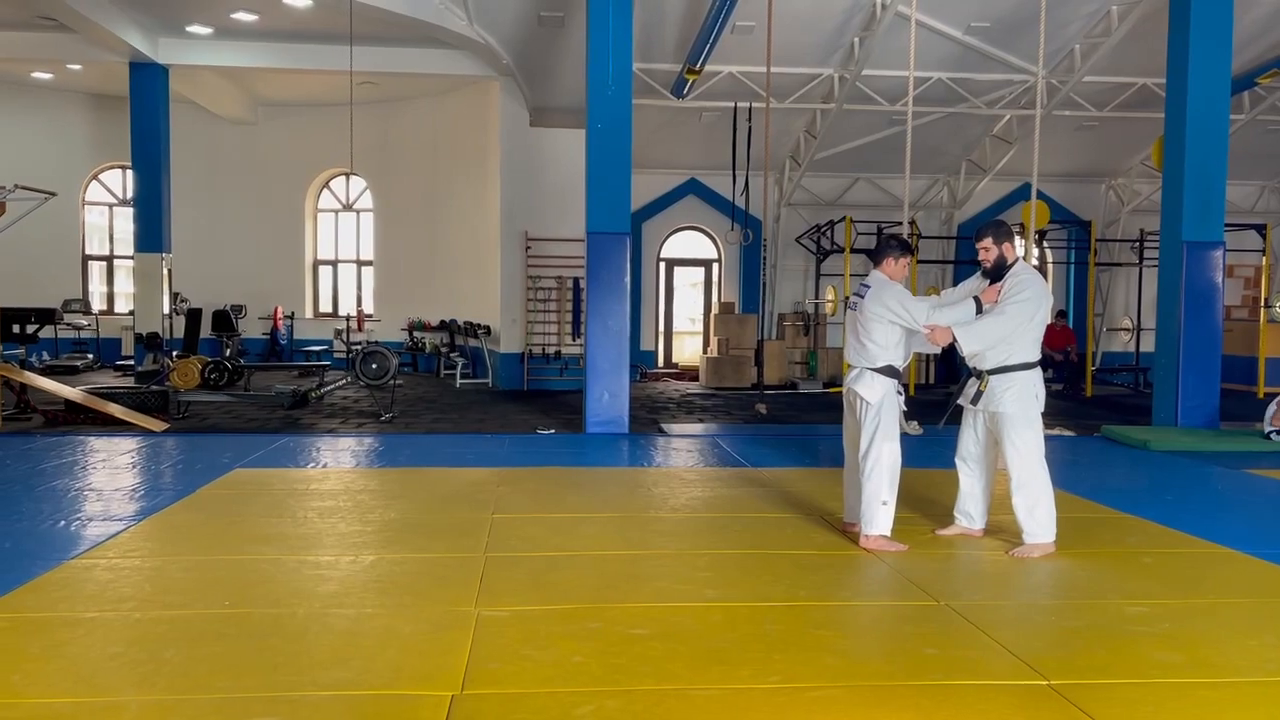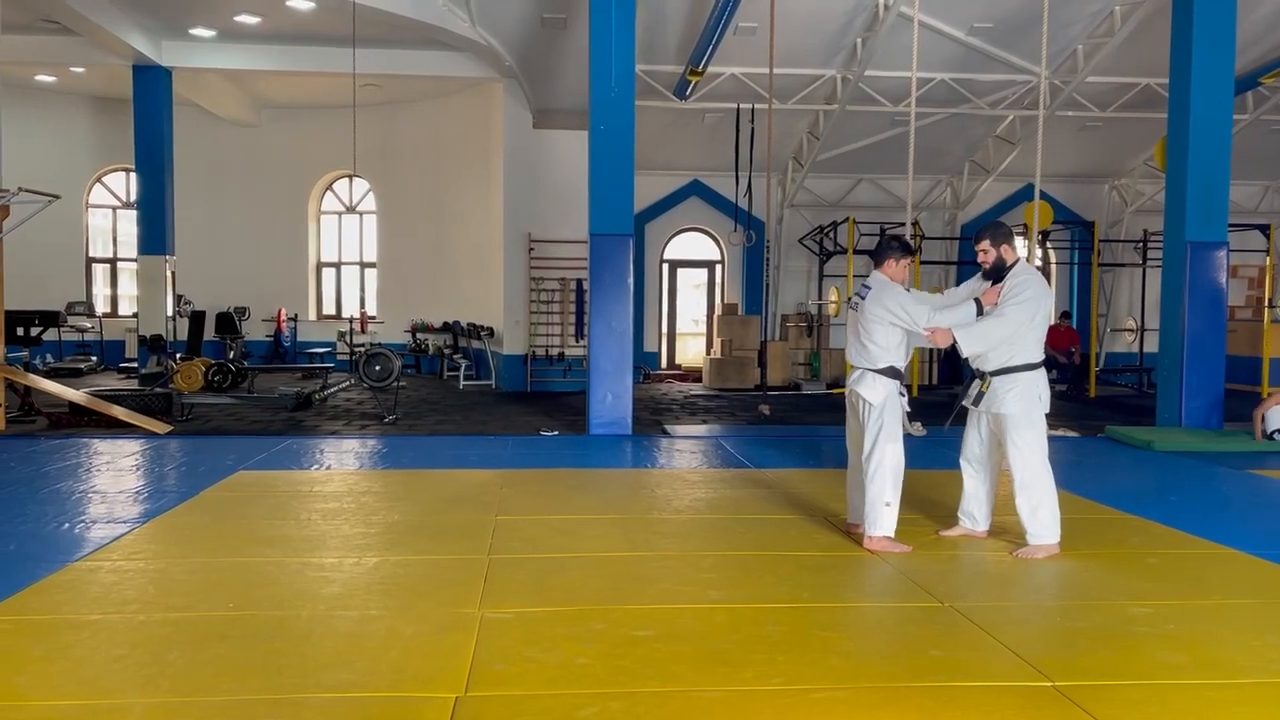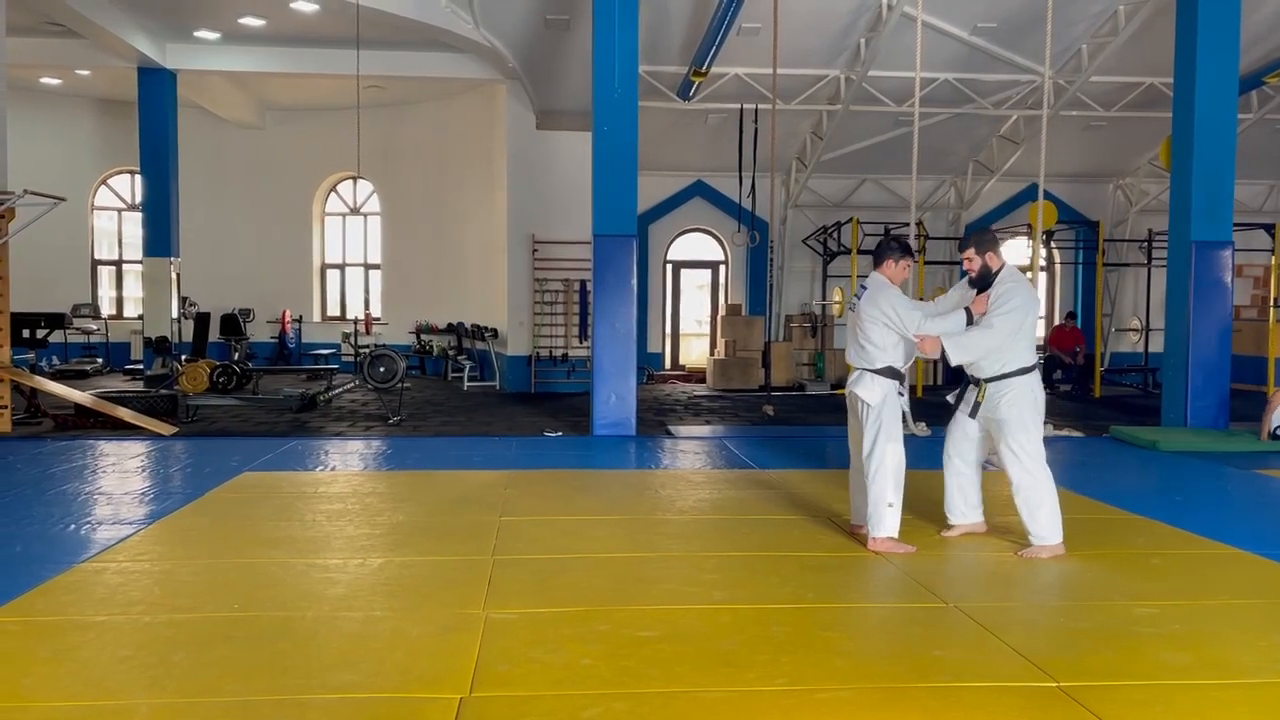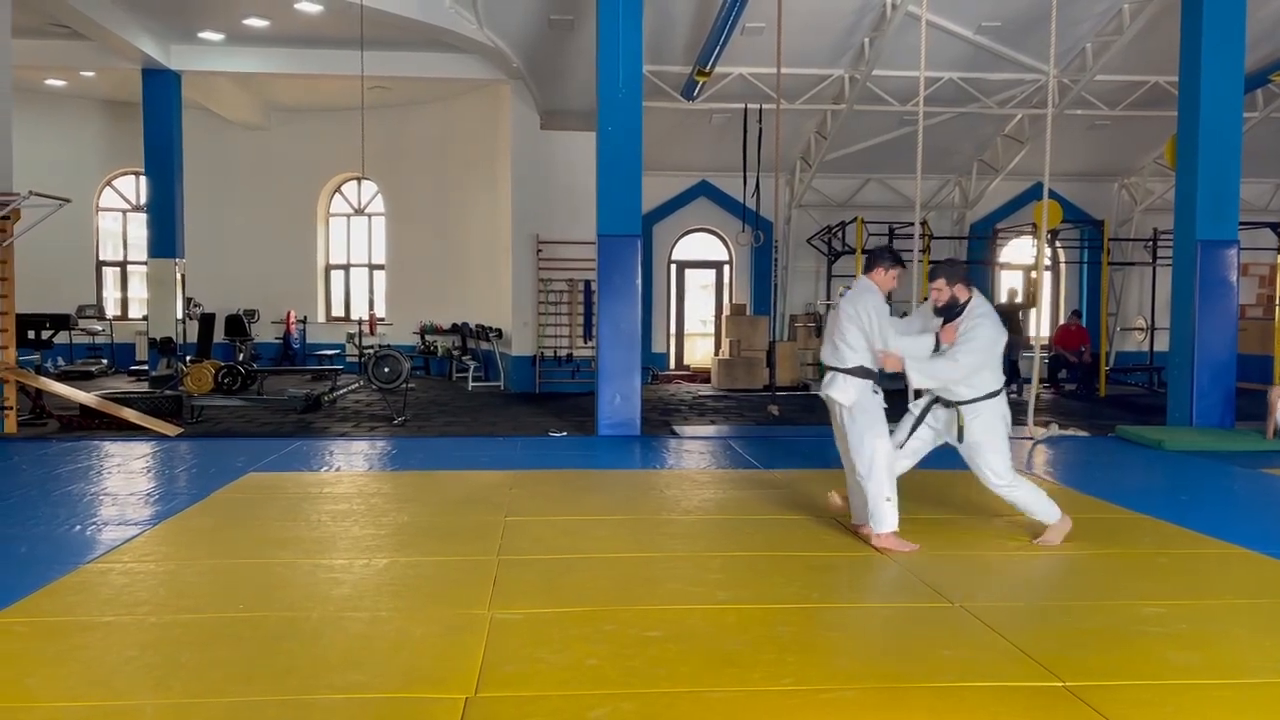
dt=0.4s
person 1, frame 1
left shoulder: (1029, 284)
right shoulder: (984, 279)
left elbow: (999, 326)
right elbow: (948, 301)
left wrist: (953, 334)
left hip: (1014, 387)
right hip: (982, 384)
left knee: (1024, 463)
right knee: (971, 457)
left ankle: (1042, 538)
right ankle: (970, 521)
person 1, frame 2
left shoulder: (1029, 284)
right shoulder: (986, 280)
left elbow: (1000, 327)
right elbow: (949, 301)
left wrist: (954, 336)
left hip: (1018, 387)
right hip: (987, 385)
left knee: (1027, 464)
right knee: (976, 458)
left ankle: (1046, 539)
right ankle: (974, 522)
person 1, frame 3
left shoulder: (1015, 290)
right shoulder: (971, 285)
left elbow: (989, 335)
right elbow: (939, 310)
left wrist: (942, 344)
left hip: (1012, 391)
right hip: (979, 389)
left knee: (1024, 466)
right knee: (959, 451)
left ankle: (1050, 539)
right ankle: (968, 517)
person 1, frame 4
left shoulder: (984, 325)
right shoulder: (944, 311)
left elbow: (952, 368)
left wrist: (904, 363)
left hip: (978, 411)
right hip: (940, 405)
left knee: (1000, 477)
right knee: (898, 449)
left ankle: (1057, 520)
person 2, frame 1
left shoulder: (864, 290)
right shoulder: (888, 293)
left elbow: (909, 326)
right elbow: (930, 317)
right wrist: (979, 301)
left hip: (859, 379)
right hip: (877, 384)
left knee: (859, 454)
right knee: (882, 456)
left ankle: (854, 518)
right ankle: (873, 532)
person 2, frame 2
left shoulder: (866, 291)
right shoulder: (889, 294)
left elbow: (918, 316)
right elbow: (932, 319)
right wrist: (980, 302)
left hip: (862, 381)
right hip: (880, 385)
left knee: (863, 455)
right knee: (886, 457)
left ankle: (858, 519)
right ankle: (876, 534)
person 2, frame 3
left shoulder: (868, 291)
right shoulder: (885, 295)
left elbow: (918, 311)
right elbow: (922, 327)
left wrist: (960, 305)
right wrist: (970, 312)
left hip: (864, 381)
right hip: (879, 386)
left knee: (865, 456)
right knee: (887, 458)
left ankle: (862, 520)
right ankle: (880, 534)
person 2, frame 4
left shoulder: (853, 295)
right shoulder: (869, 298)
left elbow: (892, 328)
right elbow: (890, 342)
left wrist: (929, 326)
right wrist: (936, 339)
left hip: (840, 383)
right hip: (853, 386)
left knee: (858, 457)
right knee: (877, 456)
left ankle: (866, 521)
right ankle: (882, 532)
